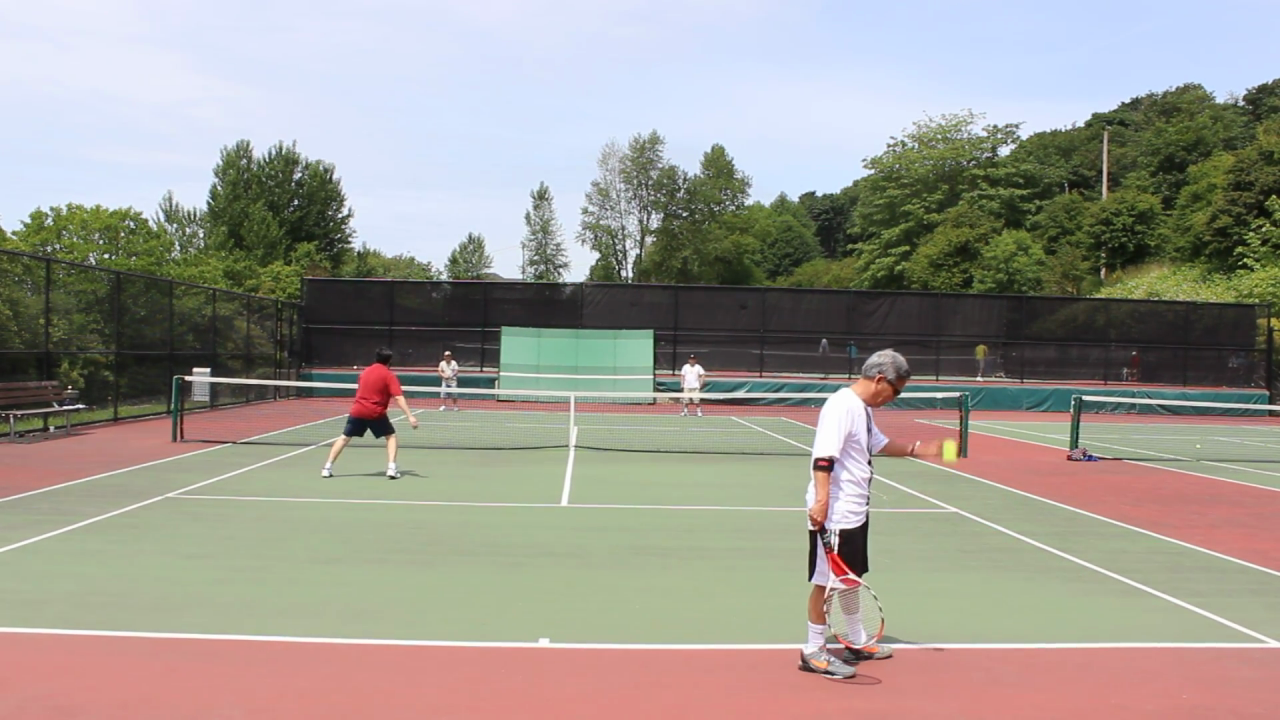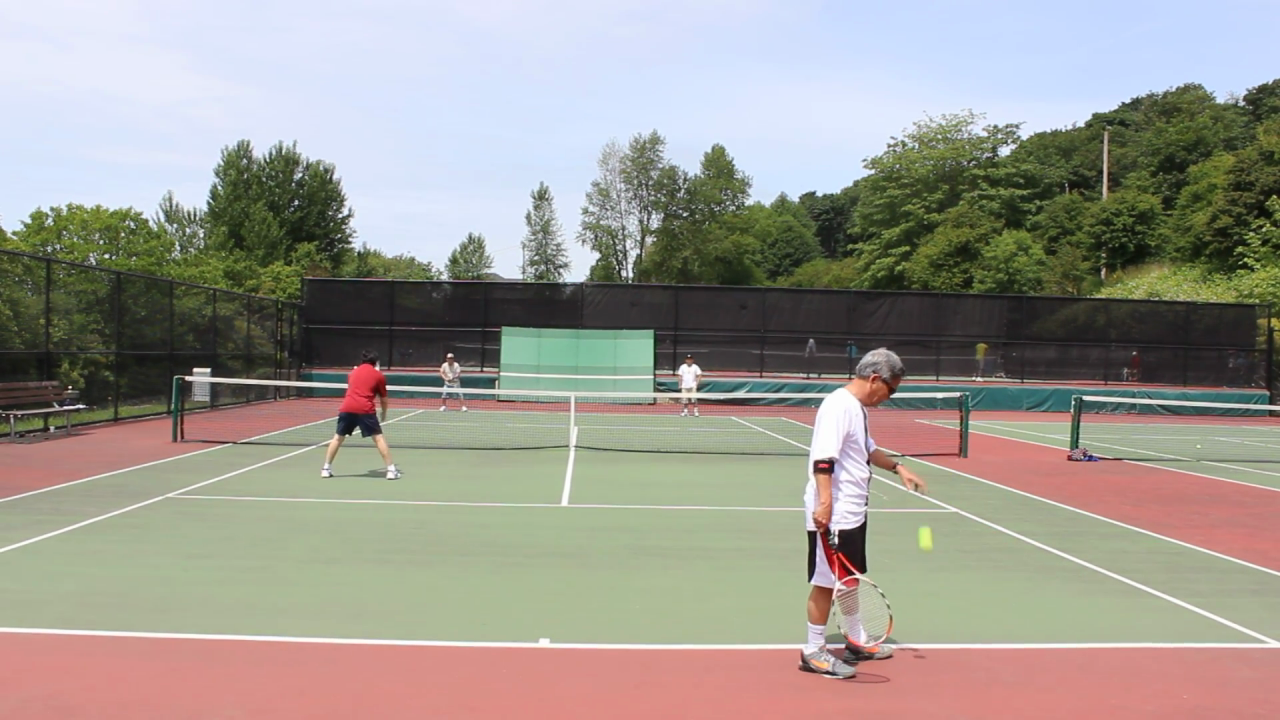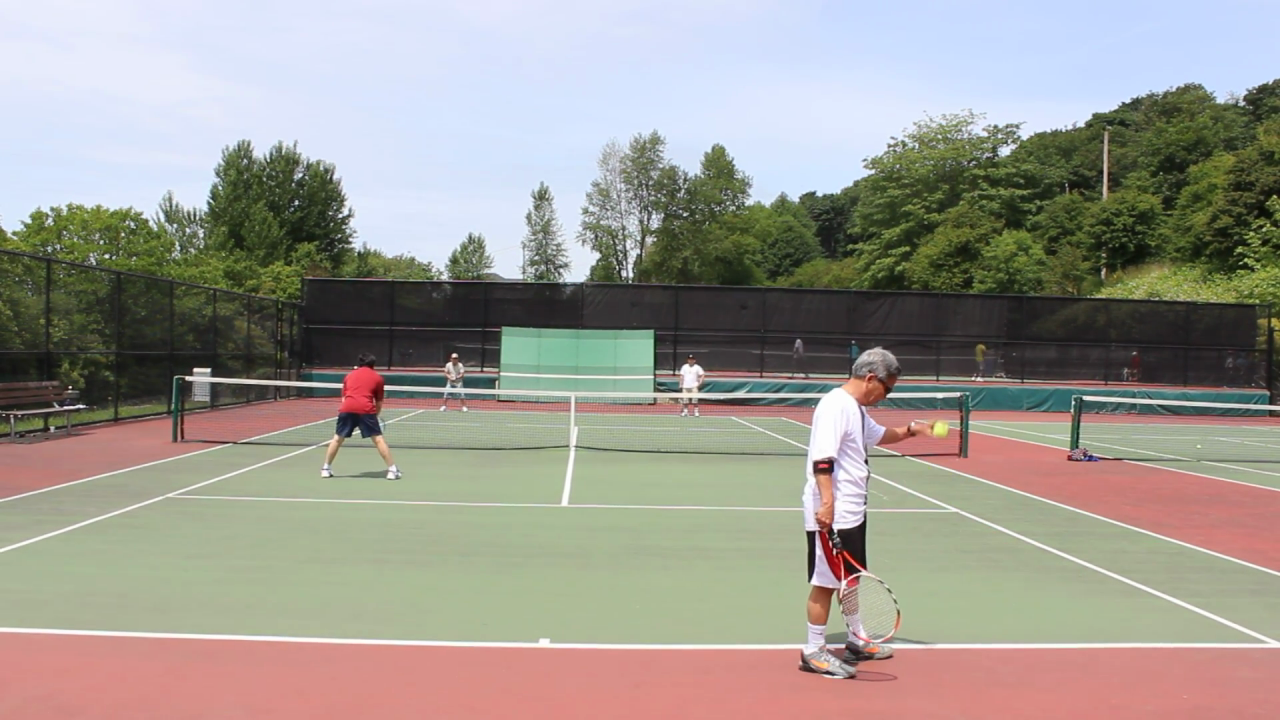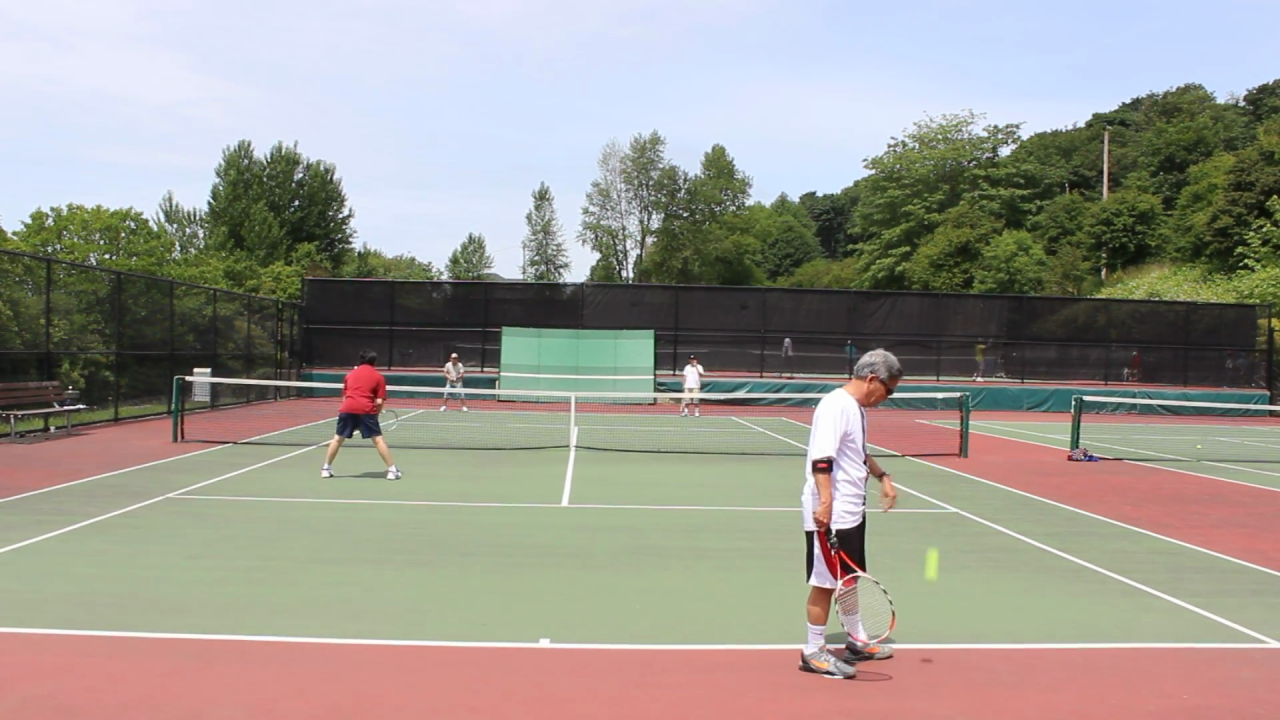
dt=0.4s
person 1, frame 1
left shoulder: (863, 408)
right shoulder: (843, 406)
left elbow: (878, 443)
right elbow: (823, 457)
left wrist: (917, 448)
right wrist: (819, 501)
left hip: (855, 512)
right hip: (834, 513)
left knee: (853, 579)
right knee: (826, 581)
right ankle: (814, 652)
person 1, frame 2
left shoulder: (859, 407)
right shoulder: (838, 405)
right elbow: (823, 459)
left wrist: (898, 468)
right wrist: (824, 503)
left hip: (853, 512)
right hip: (833, 514)
right knee: (826, 581)
left ankle: (857, 643)
right ankle: (814, 652)
person 1, frame 3
left shoulder: (857, 408)
right shoulder: (835, 405)
left elbow: (877, 435)
right elbow: (821, 459)
left wrist: (912, 429)
right wrist: (826, 502)
left hip: (853, 512)
right hip: (832, 514)
right knee: (826, 582)
left ankle: (856, 642)
right ankle: (814, 652)
person 1, frame 4
left shoulder: (855, 407)
right shoulder: (836, 406)
right elbow: (821, 459)
left wrist: (882, 476)
right wrist: (824, 502)
left hip: (851, 512)
right hip: (830, 514)
left knee: (849, 578)
right knee: (824, 582)
left ankle: (856, 642)
right ankle: (814, 652)
